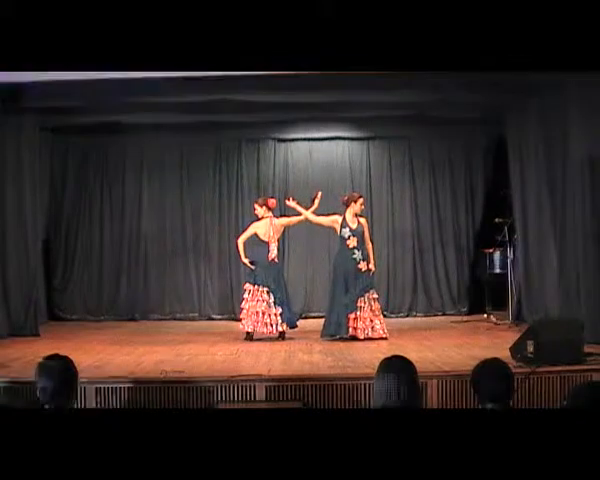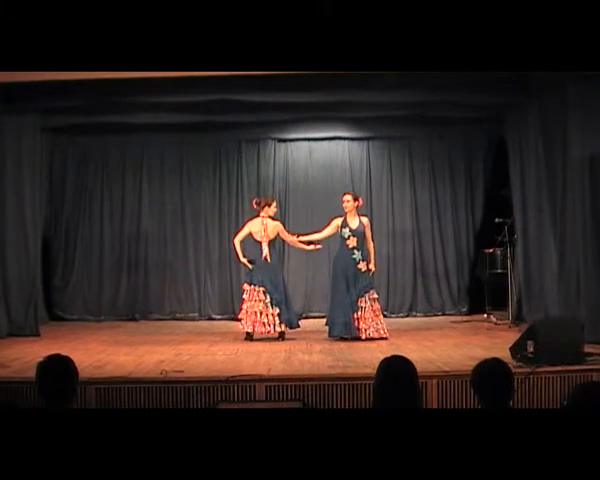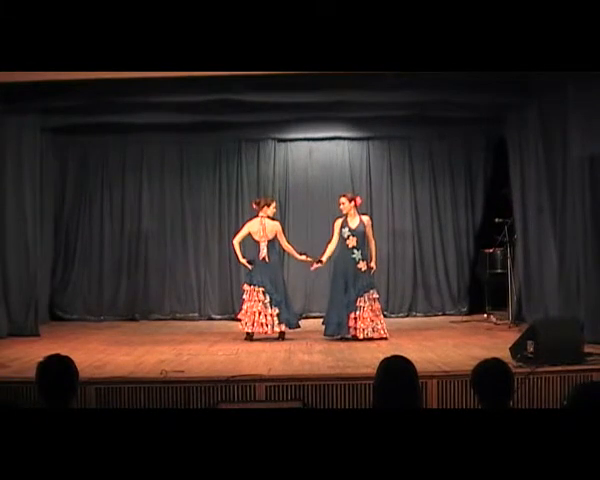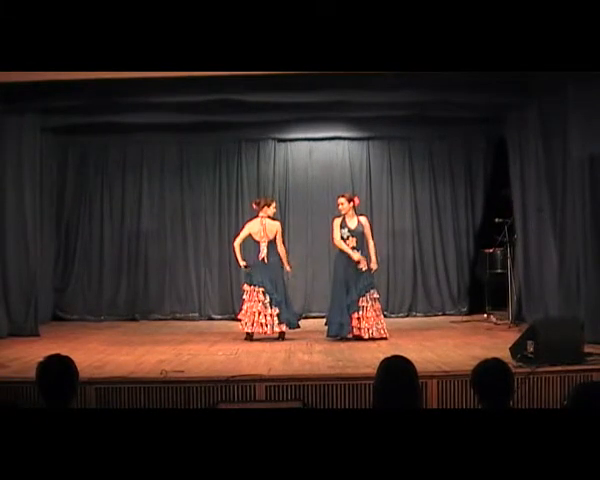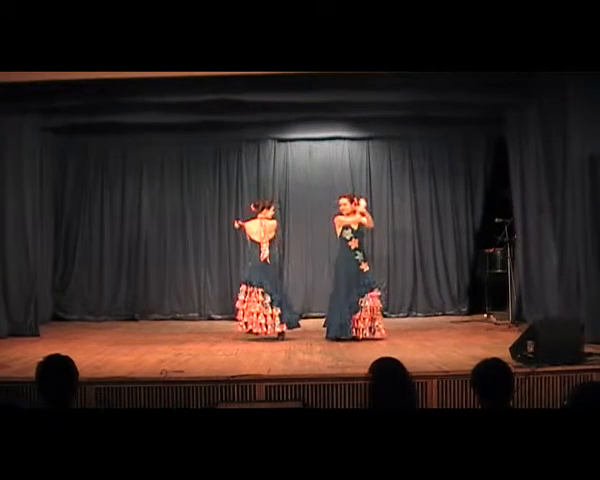
dt=0.7s
person 1, frame 1
left shoulder: (362, 221)
right shoulder: (338, 220)
left elbow: (368, 243)
right elbow: (315, 219)
left wrist: (372, 261)
right wrist: (295, 207)
left hip: (361, 264)
right hip: (344, 263)
left knee: (363, 296)
right knee: (344, 296)
left ankle: (363, 330)
right ankle: (344, 331)
person 1, frame 2
left shoulder: (364, 221)
right shoulder: (339, 222)
left elbow: (369, 242)
right elbow: (321, 235)
left wrist: (372, 262)
right wrist: (299, 238)
left hip: (361, 264)
right hip: (343, 263)
left knee: (363, 296)
right knee: (344, 296)
left ankle: (364, 330)
right ankle: (345, 331)
person 1, frame 3
left shoulder: (365, 220)
right shoulder: (339, 222)
left elbow: (371, 241)
right elbow: (334, 242)
left wrist: (373, 260)
right wrist: (323, 259)
left hip: (360, 264)
right hip: (343, 263)
left knee: (364, 295)
right knee: (343, 295)
left ankle: (365, 331)
right ankle: (345, 331)
person 1, frame 4
left shoulder: (363, 220)
right shoulder: (337, 221)
left elbow: (370, 241)
right elbow: (337, 240)
left wrist: (373, 260)
right wrist: (352, 253)
left hip: (361, 263)
right hip: (343, 262)
left knee: (364, 295)
right knee: (344, 295)
left ankle: (365, 330)
right ankle: (346, 330)
person 1, frame 5
left shoulder: (361, 219)
right shoulder: (338, 220)
left elbow: (370, 224)
right elbow: (352, 220)
left wrist: (363, 210)
right wrist: (360, 210)
left hip: (360, 262)
right hip: (345, 262)
left knee: (367, 297)
right knee: (345, 296)
left ankle: (363, 331)
right ankle: (343, 331)
person 2, frame 1
left shoulder: (257, 225)
right shoulder: (281, 222)
left elbow: (240, 240)
right elbow: (302, 217)
left wrist: (243, 258)
right wrist: (315, 206)
left hip: (258, 266)
right hip: (274, 266)
left knee: (254, 298)
right knee: (277, 296)
left ankle: (250, 332)
right ankle: (281, 331)
person 2, frame 2
left shoulder: (251, 224)
right shoulder: (276, 225)
left elbow: (236, 240)
right elbow: (291, 241)
left wrist: (242, 258)
right wrist: (307, 247)
left hip: (257, 265)
right hip: (272, 265)
left knee: (253, 297)
right knee: (276, 296)
left ankle: (249, 332)
right ankle: (281, 331)
person 2, frame 3
left shoulder: (251, 224)
right shoulder: (275, 225)
left elbow: (235, 241)
right elbow: (285, 245)
left wrist: (241, 258)
right wrist: (299, 257)
left hip: (257, 264)
right hip: (273, 264)
left knee: (253, 297)
right knee: (277, 295)
left ankle: (250, 332)
right ankle: (281, 331)
person 2, frame 4
left shoulder: (251, 225)
right shoulder: (276, 225)
left elbow: (236, 243)
right elbow: (280, 247)
left wrist: (240, 260)
right wrist: (286, 264)
left hip: (256, 265)
right hip: (273, 264)
left knee: (253, 298)
right knee: (276, 295)
left ankle: (250, 332)
right ankle: (281, 331)
person 2, frame 5
left shoulder: (248, 226)
right shoulder: (273, 224)
left hip: (254, 265)
right hip: (269, 266)
left knee: (252, 295)
right knee: (274, 295)
left ankle: (253, 326)
right ankle: (280, 330)
